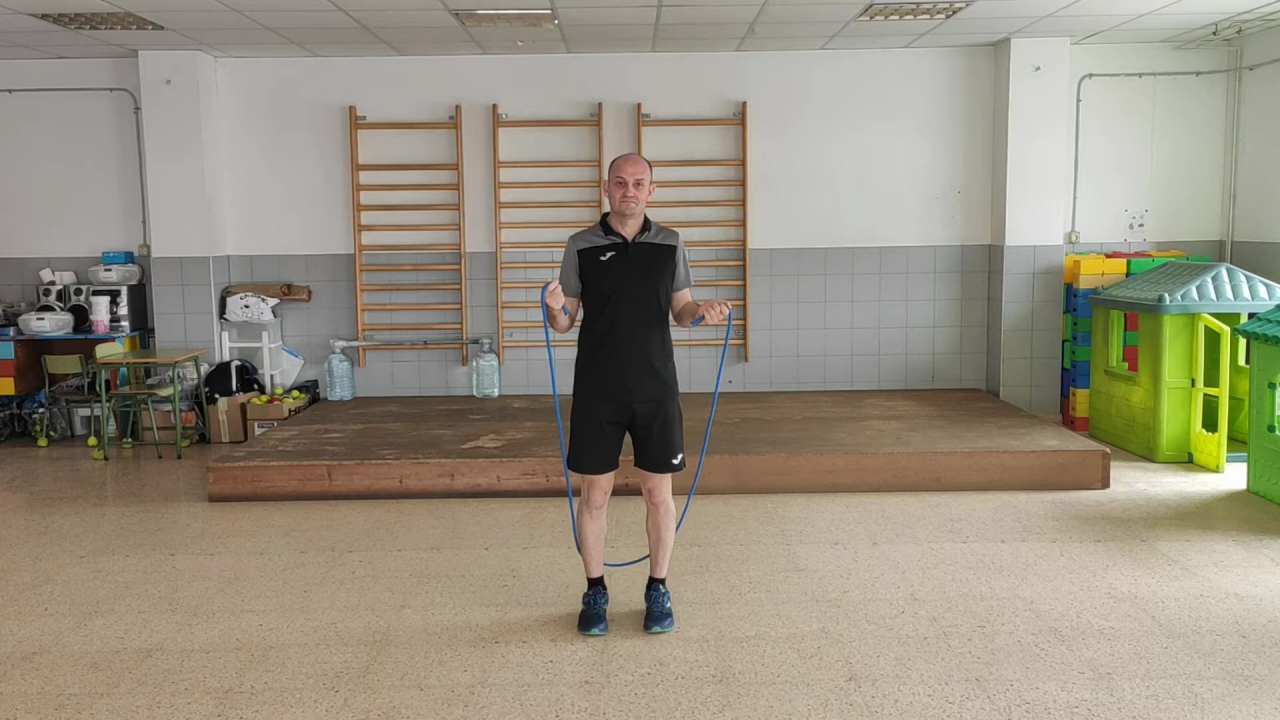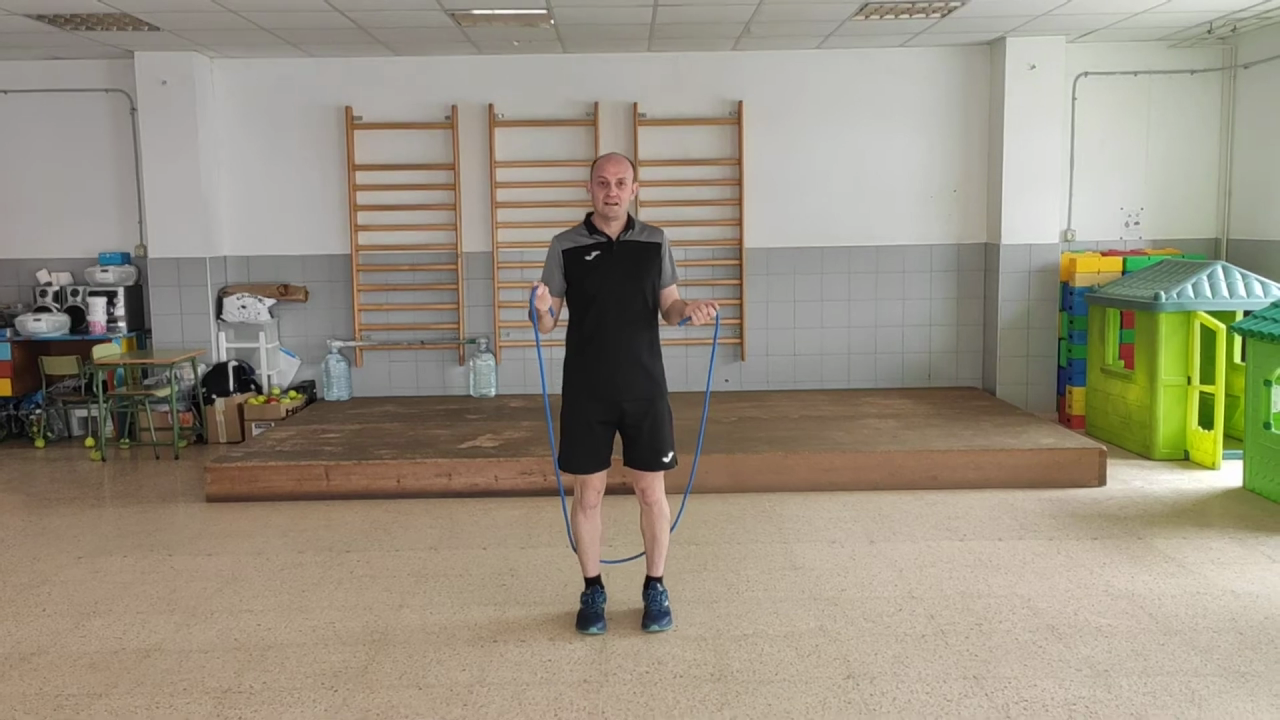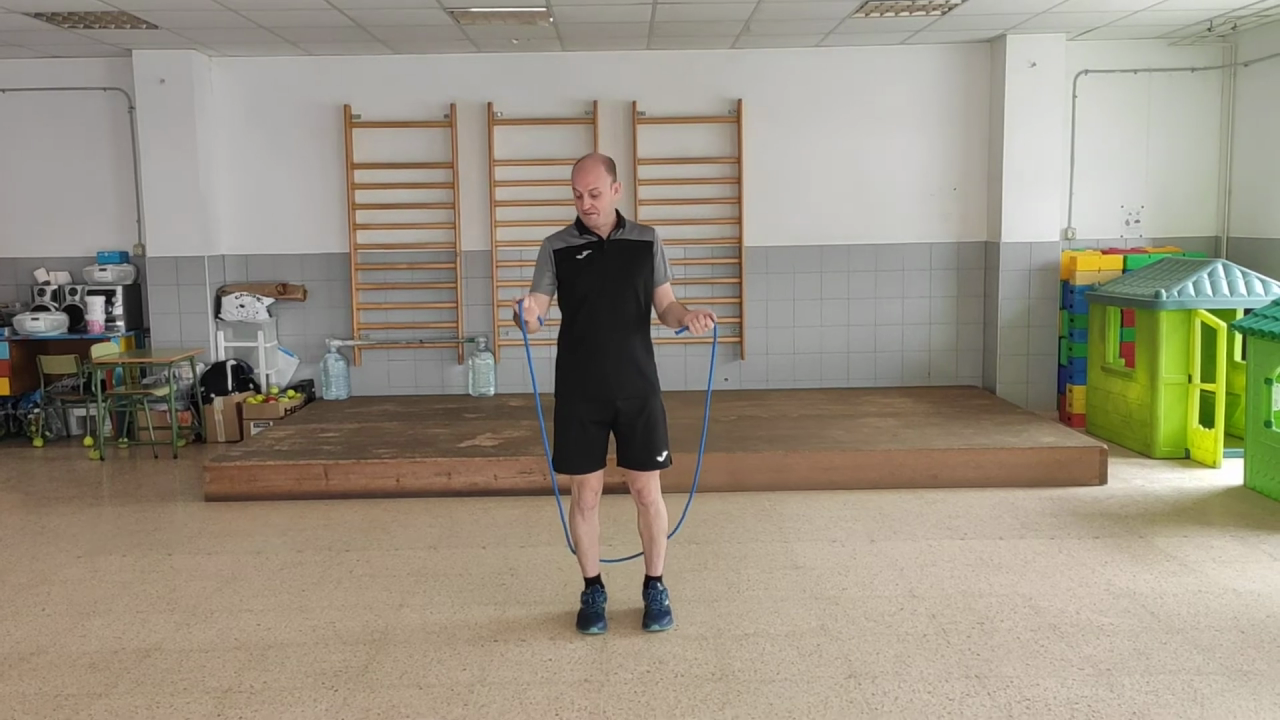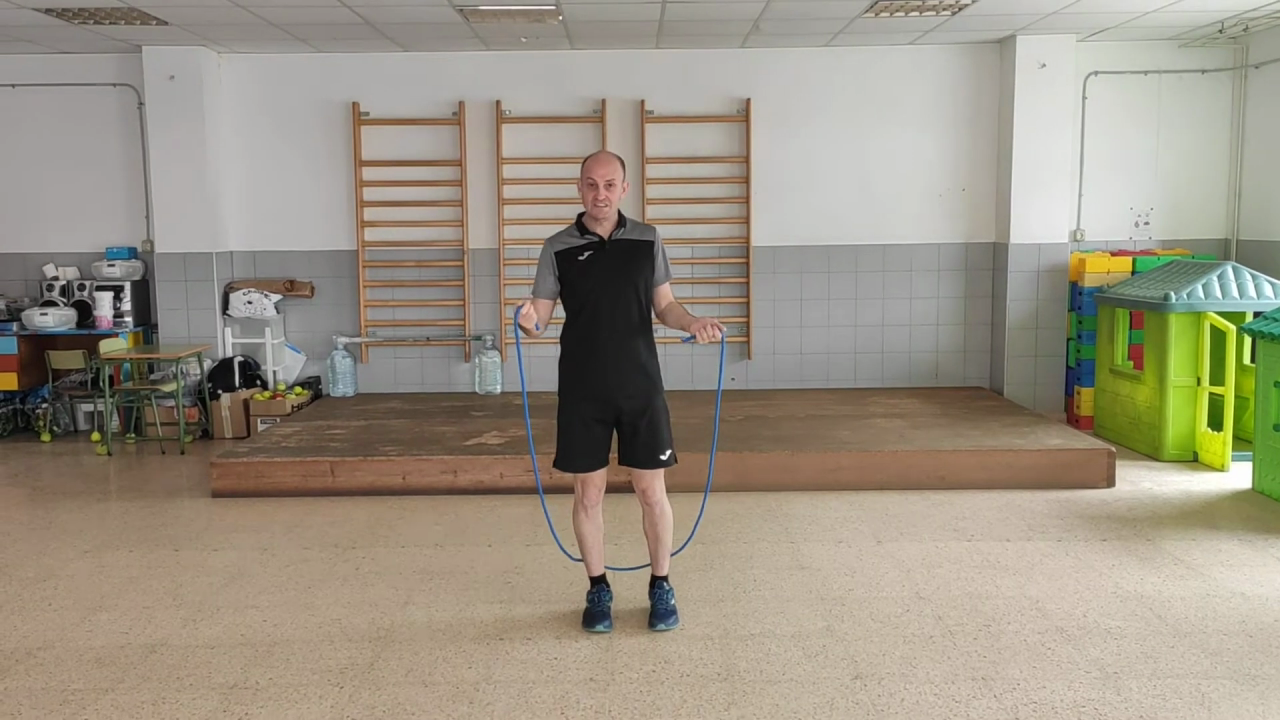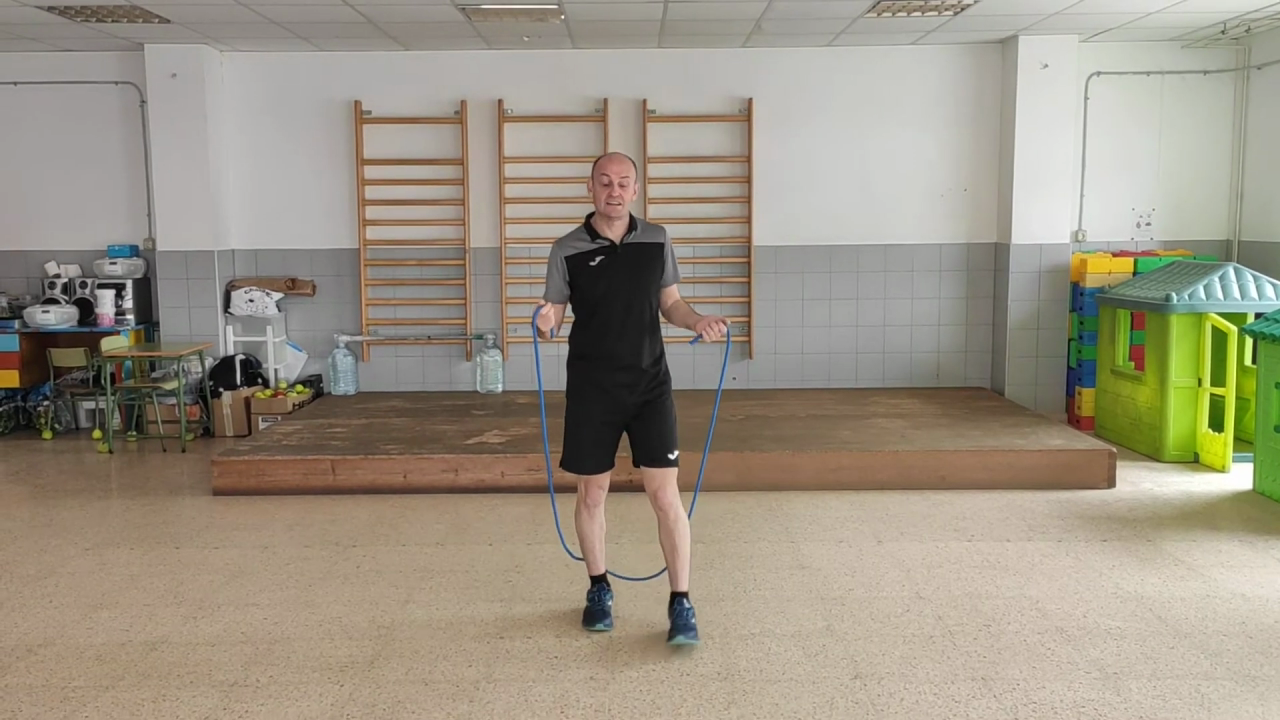
dt=0.5s
person 1, frame 1
left shoulder: (670, 244)
right shoulder: (581, 246)
left elbow: (680, 310)
right elbow: (564, 322)
left wrist: (703, 309)
right wrist: (555, 307)
left hip: (656, 390)
right hip: (597, 392)
left knee: (658, 492)
right knee: (594, 493)
left ankle: (658, 589)
right ankle: (595, 591)
person 1, frame 2
left shoulder: (655, 241)
right shoulder: (565, 246)
left elbow: (667, 307)
right elbow: (547, 323)
left wrist: (689, 308)
right wrist: (541, 308)
left hip: (644, 388)
right hip: (586, 392)
left knee: (651, 491)
right knee: (587, 493)
left ankle: (655, 587)
right ankle: (592, 590)
person 1, frame 3
left shoulder: (647, 240)
right shoulder: (556, 247)
left elbow: (664, 307)
right elbow: (534, 318)
left wrist: (688, 316)
right wrist: (525, 314)
left hip: (638, 388)
right hip: (579, 392)
left knee: (647, 490)
right knee: (585, 494)
left ankle: (655, 587)
right ankle: (593, 590)
person 1, frame 4
left shoulder: (647, 239)
right shoulder: (558, 248)
left elbow: (663, 305)
right elbow: (541, 318)
left wrist: (692, 322)
right wrist: (528, 321)
left hip: (640, 387)
right hip: (583, 391)
left knee: (652, 491)
right knee: (588, 492)
left ankle: (660, 586)
right ankle: (598, 589)
person 1, frame 5
left shoulder: (657, 240)
right shoulder: (567, 250)
left elbow: (670, 303)
right elbow: (552, 318)
left wrist: (698, 320)
right wrist: (544, 325)
left hip: (650, 386)
right hip: (591, 391)
left knee: (665, 494)
right knee: (591, 493)
left ankle: (681, 603)
right ankle: (599, 589)
